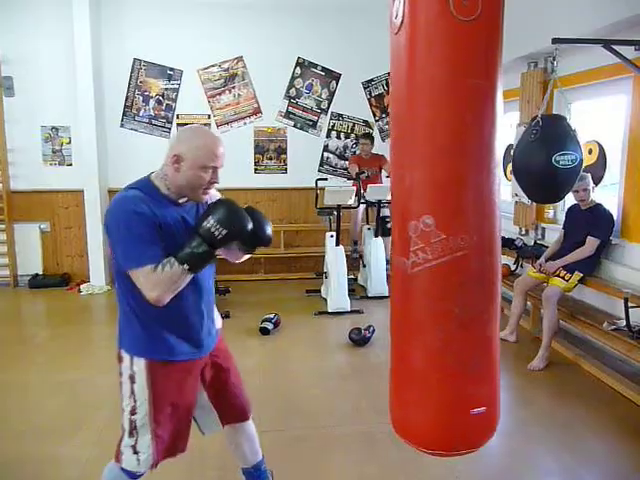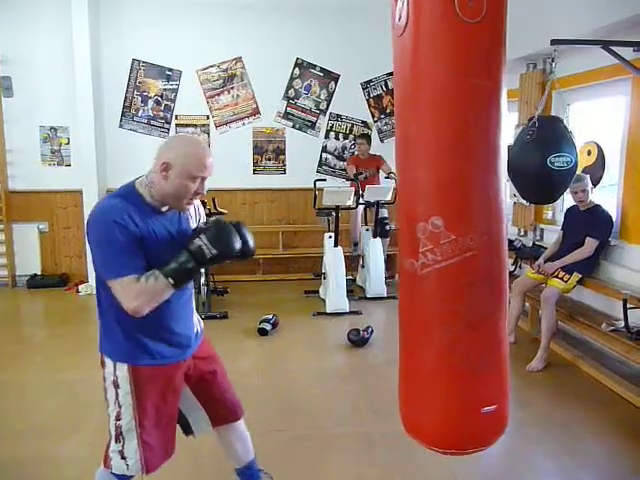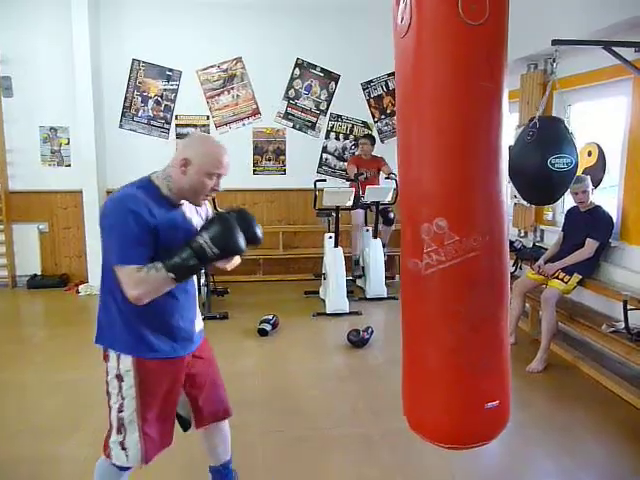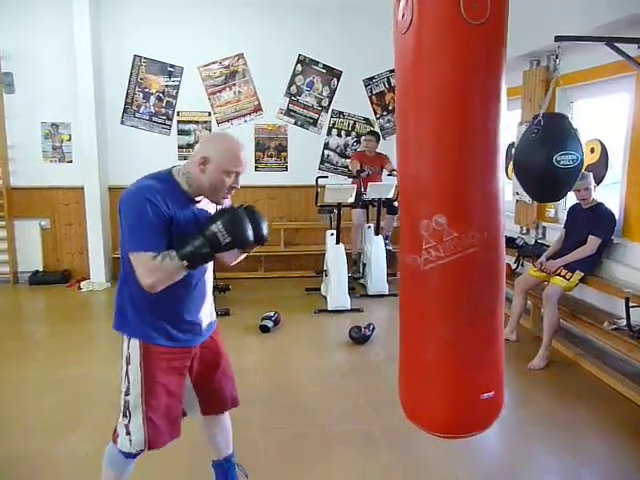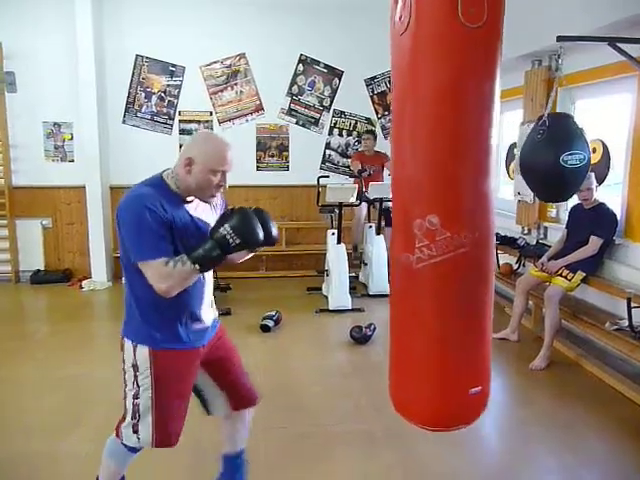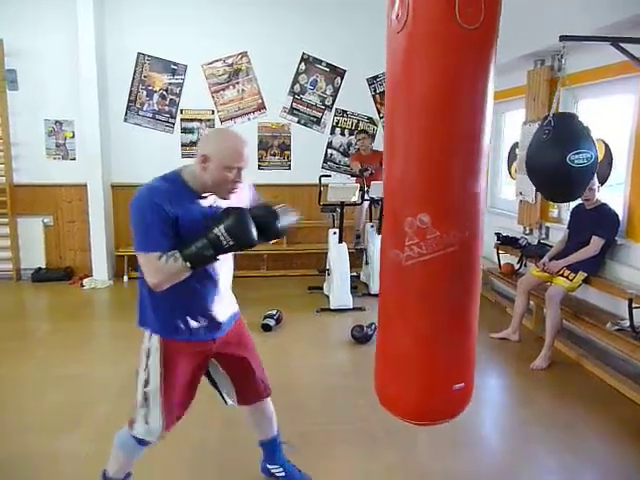
dt=0.2s
person 1, frame 1
left shoulder: (203, 196)
right shoulder: (130, 208)
left elbow: (233, 254)
right elbow: (156, 291)
left wrist: (250, 237)
right wrist: (203, 242)
left hip: (207, 339)
right hip: (155, 354)
left knee: (237, 414)
person 1, frame 2
left shoulder: (183, 204)
right shoulder: (112, 216)
left elbow: (205, 255)
right elbow: (136, 302)
left wrist: (227, 246)
right wrist: (192, 258)
left hip: (190, 342)
right hip: (138, 358)
left knee: (228, 416)
person 1, frame 3
left shoulder: (190, 201)
right shoulder: (127, 207)
left elbow: (221, 258)
right elbow: (138, 290)
left wrist: (232, 244)
right wrist: (196, 254)
left hip: (190, 338)
right hip: (139, 350)
left knee: (215, 415)
right knee: (128, 450)
person 1, frame 4
left shoulder: (213, 197)
right shoulder: (145, 198)
left elbow: (228, 257)
right elbow: (150, 277)
left wrist: (245, 236)
right wrist: (206, 243)
left hip: (200, 330)
right hip: (151, 337)
left knee: (219, 406)
right knee: (136, 435)
person 1, frame 5
left shoulder: (207, 198)
right shoulder: (141, 205)
left elbow: (233, 253)
right elbow: (164, 283)
left wrist: (252, 236)
right wrist: (215, 246)
left hip: (206, 329)
right hip: (157, 341)
left knee: (240, 401)
right knee: (140, 432)
person 1, frame 6
left shoulder: (233, 191)
right shoulder: (154, 199)
left elbow: (257, 222)
right elbow: (157, 277)
left wrist: (272, 221)
right wrist: (212, 243)
left hip: (223, 323)
right hip: (172, 333)
left knee: (257, 393)
right knee: (149, 426)
person 2, frame 1
left shoulder: (603, 215)
right shoulder: (572, 210)
left elbow: (589, 250)
left wrist: (557, 263)
right wrist: (544, 258)
left hip: (579, 264)
right hip: (557, 260)
left knee: (549, 295)
right knee: (520, 284)
left ankle: (544, 353)
right ankle: (511, 331)
person 2, frame 2
left shoulder: (602, 216)
right shoulder: (571, 211)
left elbow: (588, 250)
left wrist: (557, 264)
right wrist: (543, 258)
left hip: (577, 265)
right hip: (556, 261)
left knee: (548, 296)
right knee: (518, 285)
left ankle: (543, 354)
right ankle: (510, 332)
person 2, frame 3
left shoulder: (602, 217)
right shoulder: (571, 212)
left elbow: (588, 251)
left wrist: (556, 265)
right wrist: (543, 260)
left hip: (577, 267)
right hip: (556, 262)
left knee: (548, 297)
right knee: (518, 286)
left ankle: (542, 355)
right ankle: (510, 333)
person 2, frame 4
left shoulder: (604, 215)
right shoulder: (573, 209)
left elbow: (590, 248)
left wrist: (558, 262)
right wrist: (545, 257)
left hip: (580, 264)
right hip: (558, 259)
left knee: (550, 294)
right knee: (520, 283)
left ankle: (544, 352)
right ankle: (511, 331)
person 2, frame 5
left shoulder: (606, 215)
right shoulder: (575, 210)
left elbow: (592, 249)
left wrist: (560, 263)
right wrist: (546, 257)
left hip: (581, 264)
right hip: (560, 259)
left knee: (551, 294)
right knee: (522, 283)
left ankle: (545, 353)
right ankle: (512, 330)
person 2, frame 6
left shoulder: (608, 215)
right shoulder: (577, 210)
left elbow: (594, 249)
left wrist: (561, 263)
right wrist: (548, 257)
left hip: (583, 264)
right hip: (561, 259)
left knee: (552, 294)
right knee: (523, 283)
left ankle: (547, 352)
right ankle: (513, 331)
person 3, frame 1
left shoulder: (380, 158)
right shoulder: (354, 159)
left elbow: (389, 169)
right elbow: (353, 170)
right wrist: (358, 174)
right knee: (357, 212)
left ankle: (387, 261)
right ankle: (355, 244)
person 3, frame 2
left shoulder: (377, 159)
right shoulder: (352, 160)
left elbow: (387, 169)
right elbow: (351, 171)
left wrist: (391, 174)
right wrist: (356, 175)
right knee: (356, 211)
right ankle: (355, 244)
person 3, frame 3
left shoulder: (379, 160)
right shoulder: (354, 159)
left elbow: (387, 171)
right elbow: (351, 170)
left wrist: (391, 175)
right wrist: (356, 174)
left knee: (389, 216)
right knee: (357, 225)
left ankle: (382, 246)
right ankle: (356, 263)
person 3, frame 4
left shoulder: (382, 157)
right shoulder: (357, 155)
left elbow: (390, 168)
right elbow: (354, 166)
left wrist: (393, 172)
right wrist: (358, 171)
right hip: (360, 192)
left knee: (393, 204)
right knee: (357, 225)
left ankle: (386, 238)
right ankle: (355, 263)
person 3, frame 5
left shoulder: (382, 156)
right shoulder: (357, 155)
left elbow: (390, 166)
right elbow: (355, 166)
right wrist: (359, 171)
right hip: (362, 191)
left knee: (390, 215)
right knee: (360, 216)
left ankle: (388, 250)
right ankle: (356, 249)
person 3, frame 6
left shoulder: (379, 154)
right shoulder: (355, 157)
right elbow: (356, 167)
right wrist: (361, 171)
right hip: (363, 189)
right knee: (362, 205)
right ankle: (358, 236)
